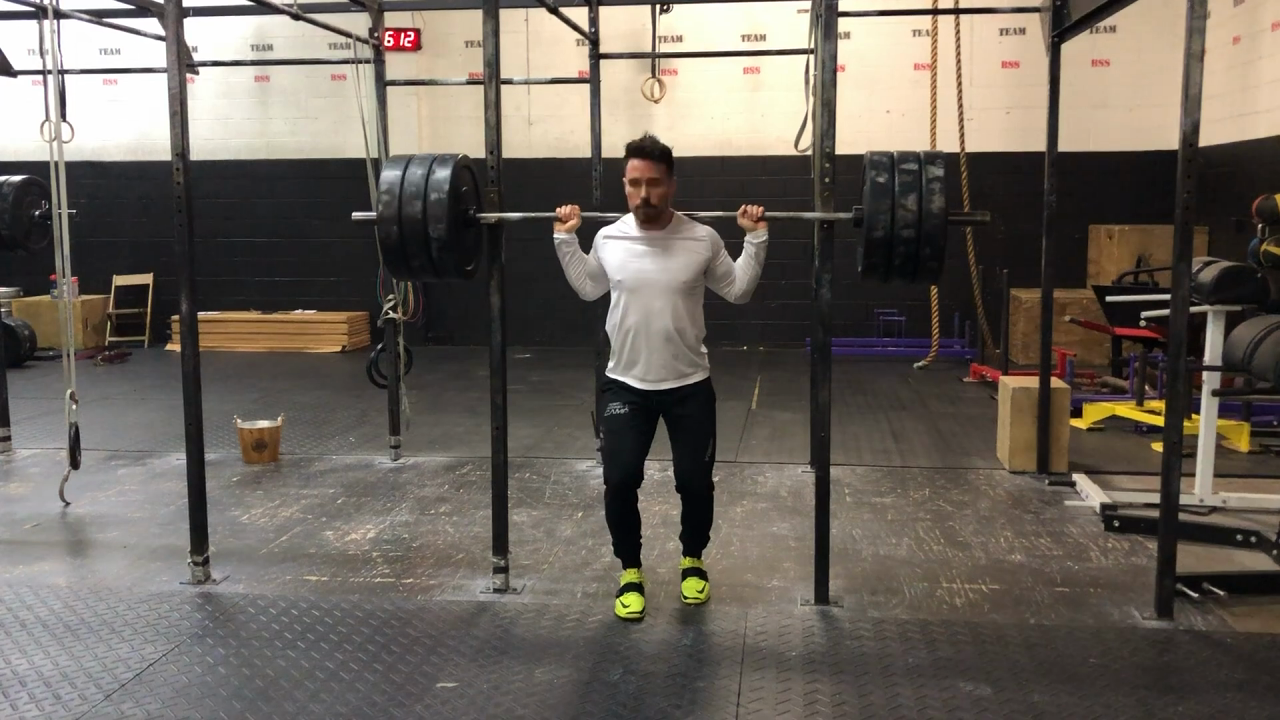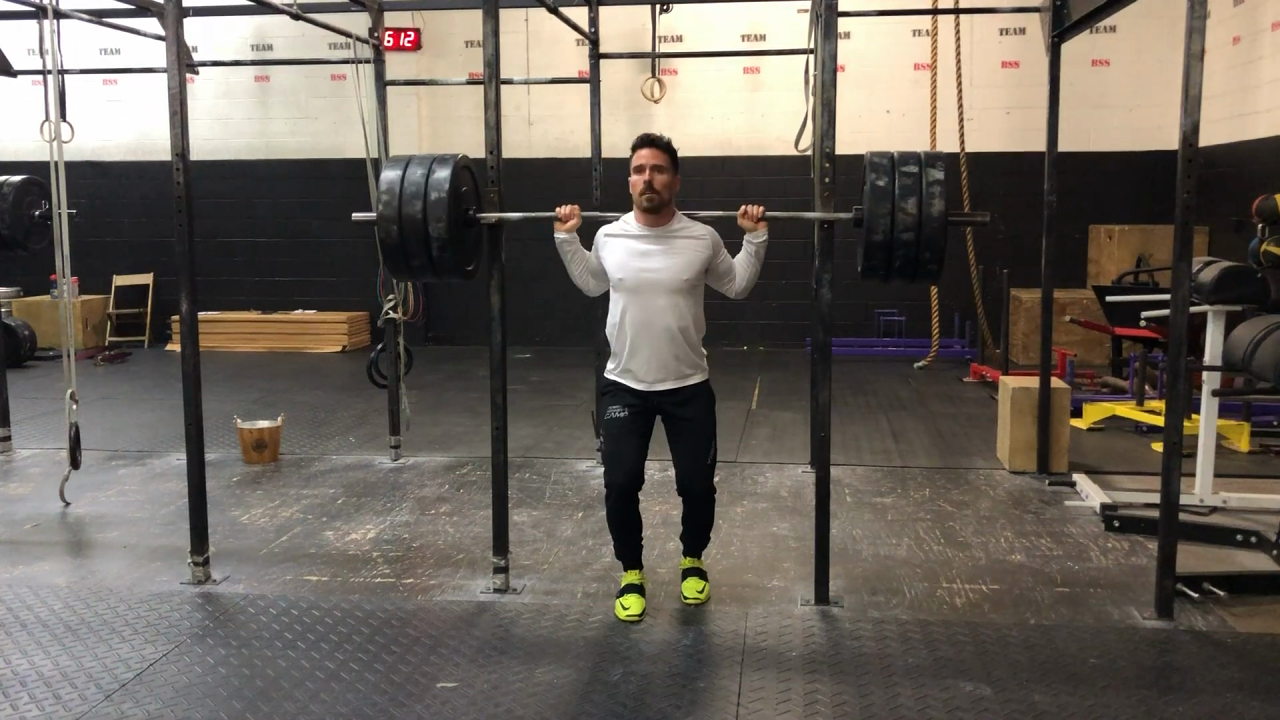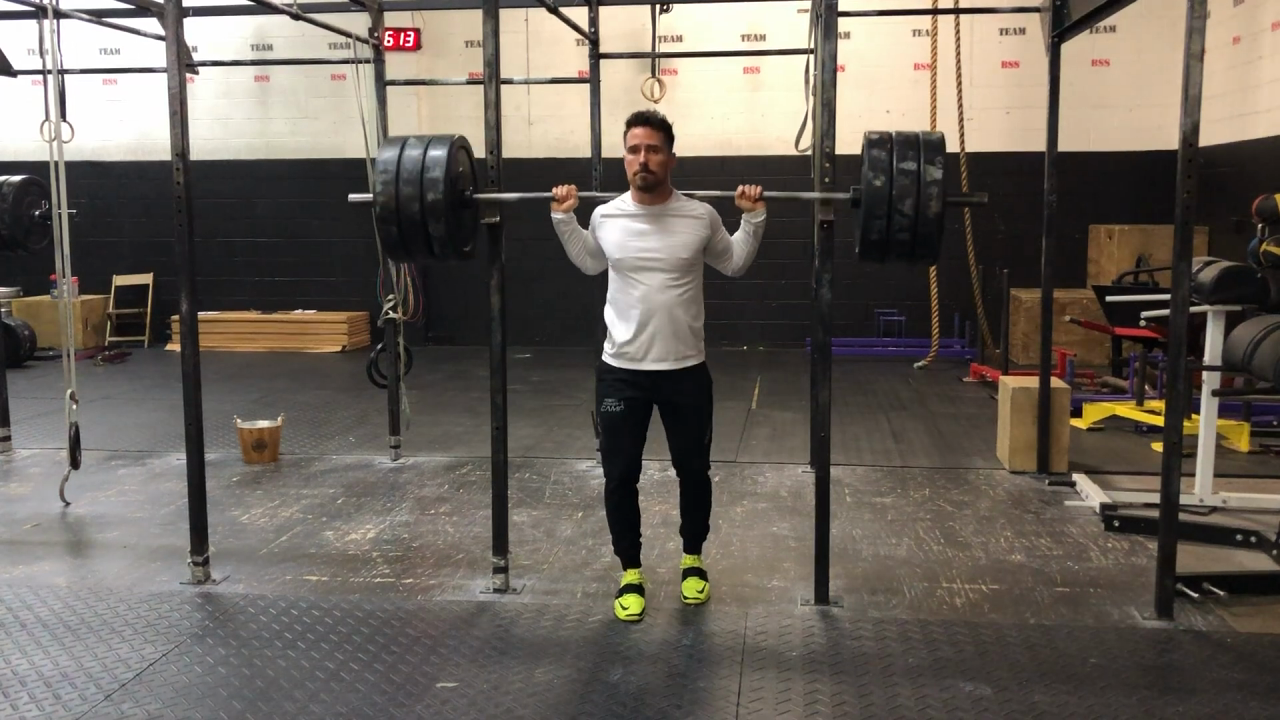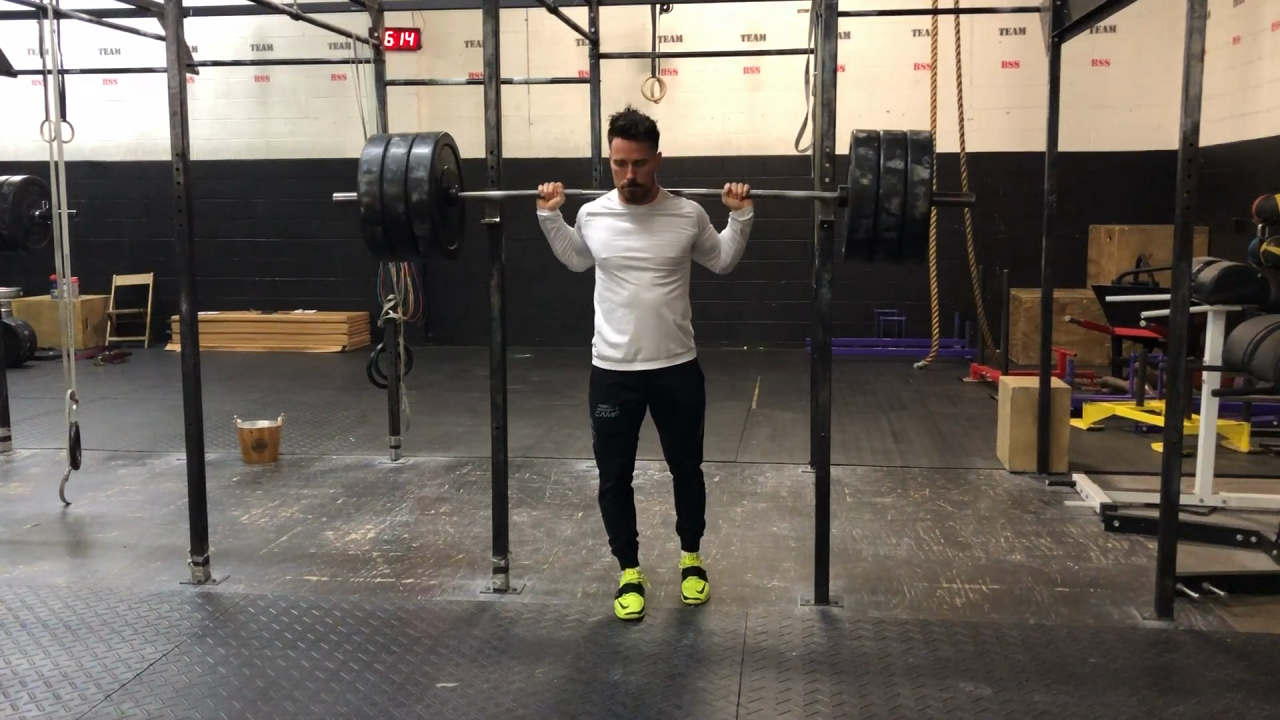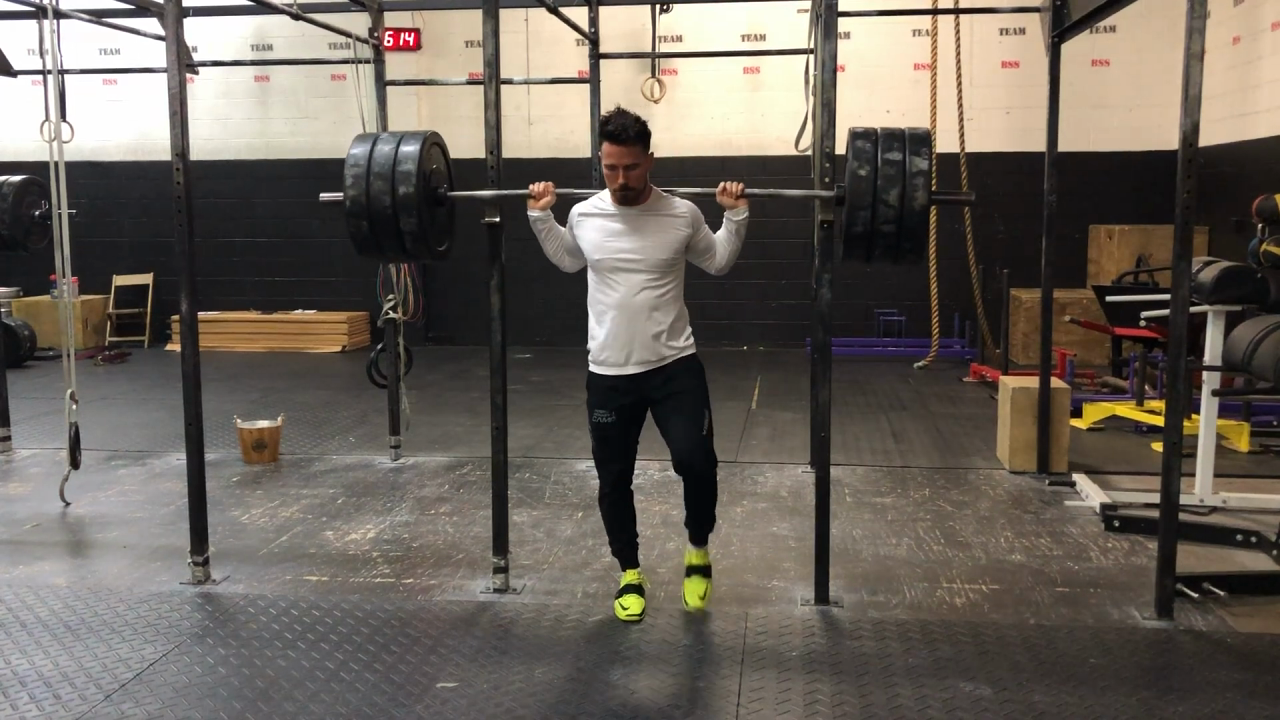
dt=0.7s
person 1, frame 1
left shoulder: (703, 239)
right shoulder: (607, 239)
left elbow: (738, 290)
right elbow: (587, 288)
left wrist: (756, 238)
right wrist: (565, 238)
left hip: (689, 386)
right hip: (625, 385)
left knee: (695, 483)
right knee: (619, 481)
left ankle: (693, 560)
right ankle: (630, 573)
person 1, frame 2
left shoulder: (703, 239)
right shoulder: (608, 237)
left elbow: (738, 286)
right elbow: (591, 284)
left wrist: (754, 237)
right wrist: (566, 237)
left hip: (688, 386)
right hip: (624, 384)
left knee: (697, 485)
right knee: (621, 484)
left ankle: (692, 560)
right ankle: (631, 573)
person 1, frame 3
left shoulder: (700, 217)
right shoulder: (605, 216)
left elbow: (734, 263)
left wrist: (754, 218)
right wrist: (563, 217)
left hip: (685, 369)
right hip: (620, 369)
left knee: (693, 471)
right knee: (620, 477)
left ankle: (692, 558)
right ankle: (631, 572)
person 1, frame 4
left shoulder: (688, 215)
right shoulder: (591, 214)
left elbow: (722, 261)
right elbow: (575, 259)
left wrist: (741, 215)
right wrist: (549, 215)
left hip: (676, 368)
right hip: (612, 371)
left knee: (686, 469)
right knee: (614, 477)
left ankle: (690, 558)
right ankle: (629, 572)
person 1, frame 5
left shoulder: (682, 215)
right shoulder: (582, 215)
left elbow: (719, 263)
right elbow: (568, 261)
left wrist: (736, 215)
right wrist: (540, 216)
left hip: (674, 364)
right hip: (609, 373)
left knee: (697, 463)
right knee: (614, 481)
left ankle: (697, 551)
right ankle: (630, 573)
